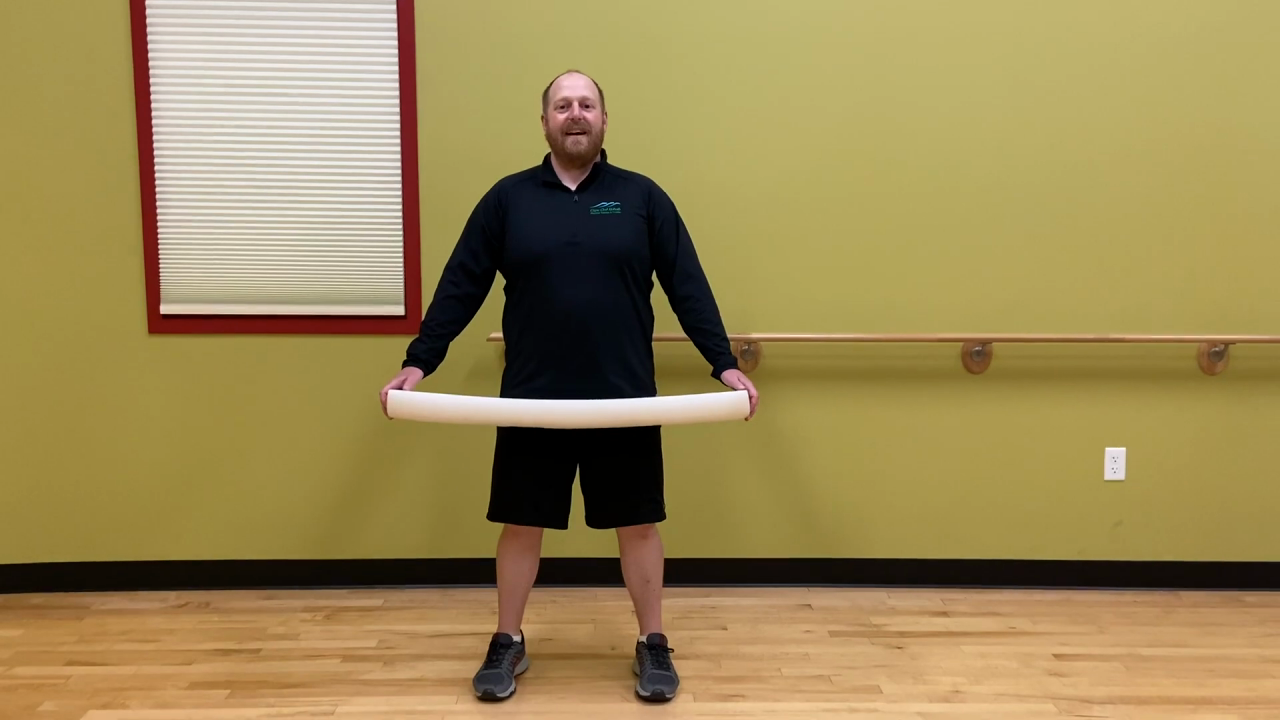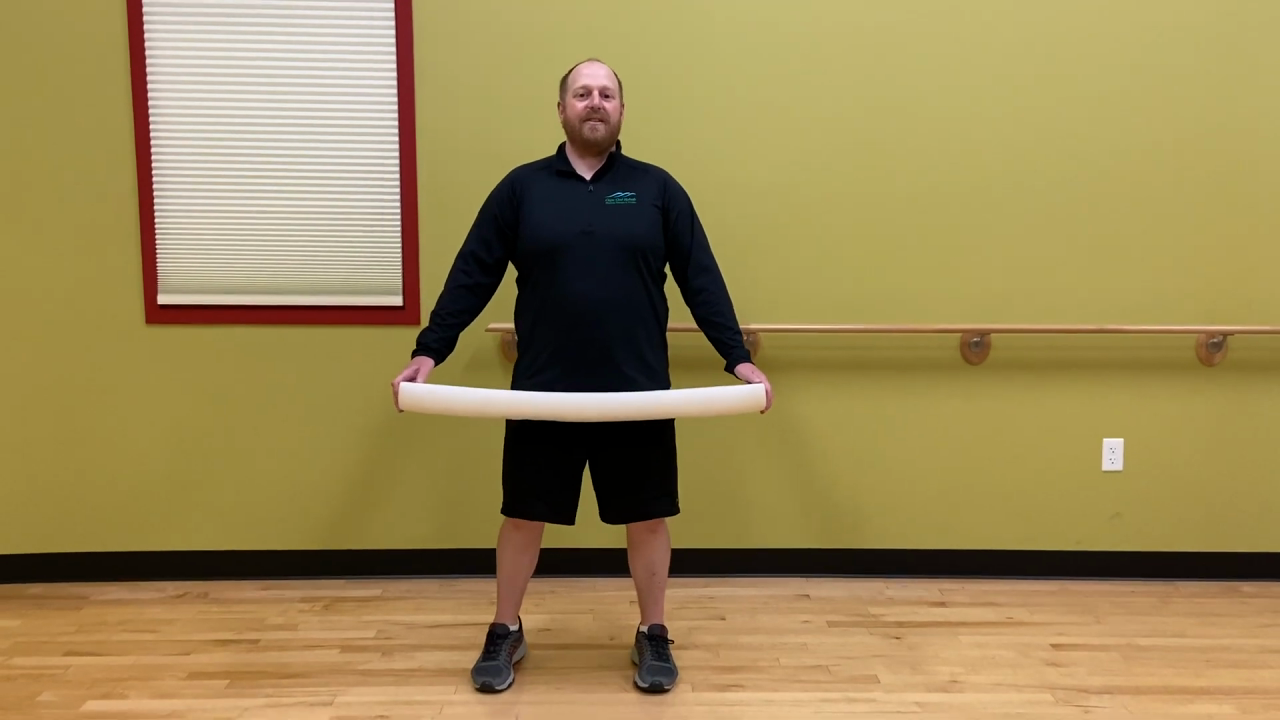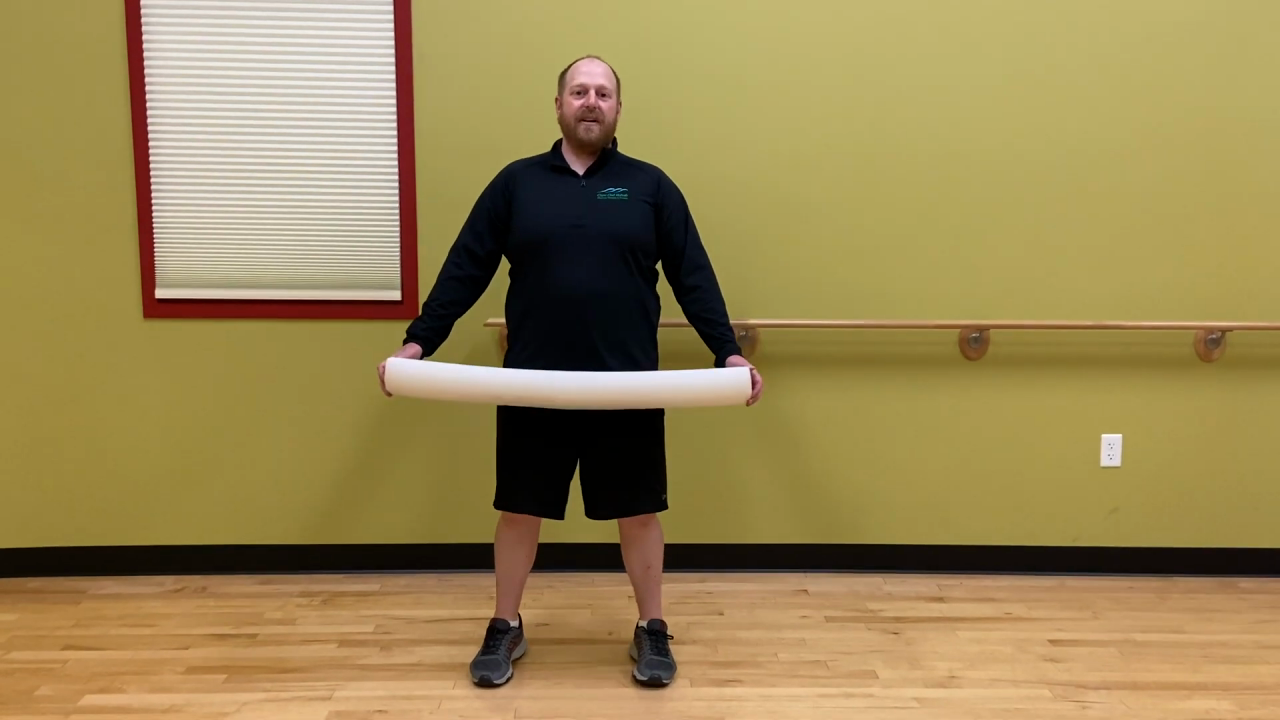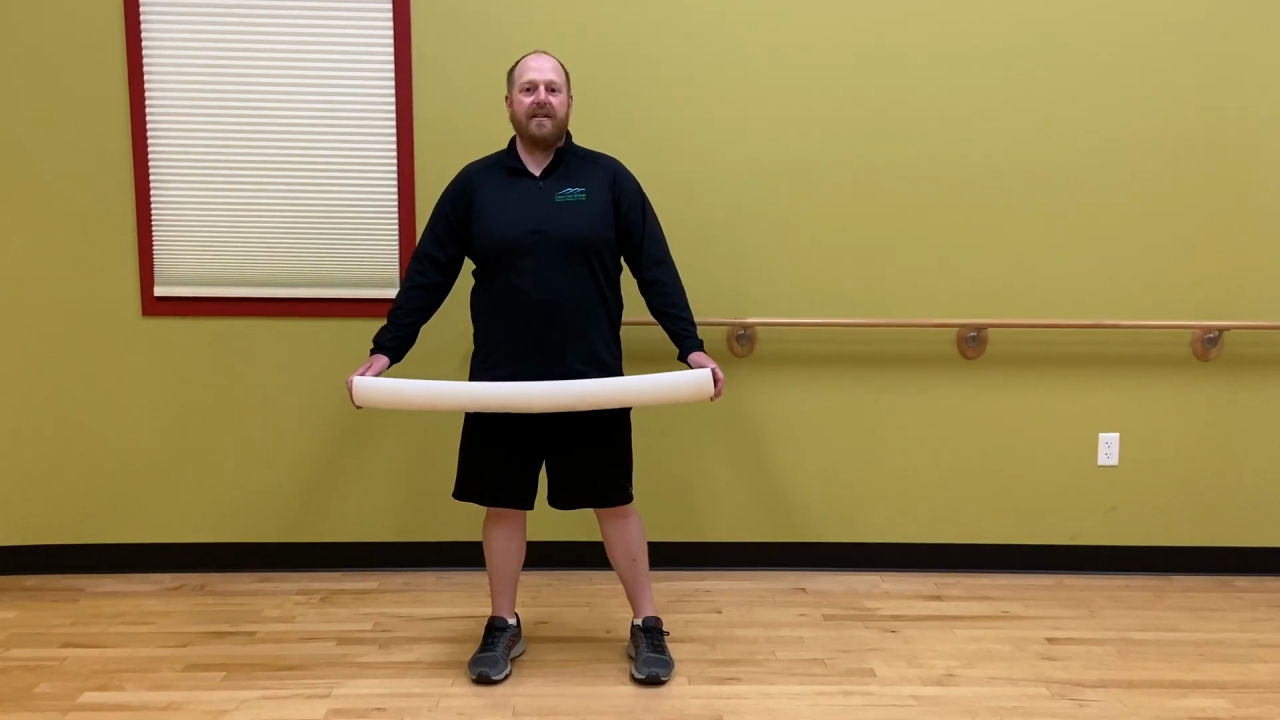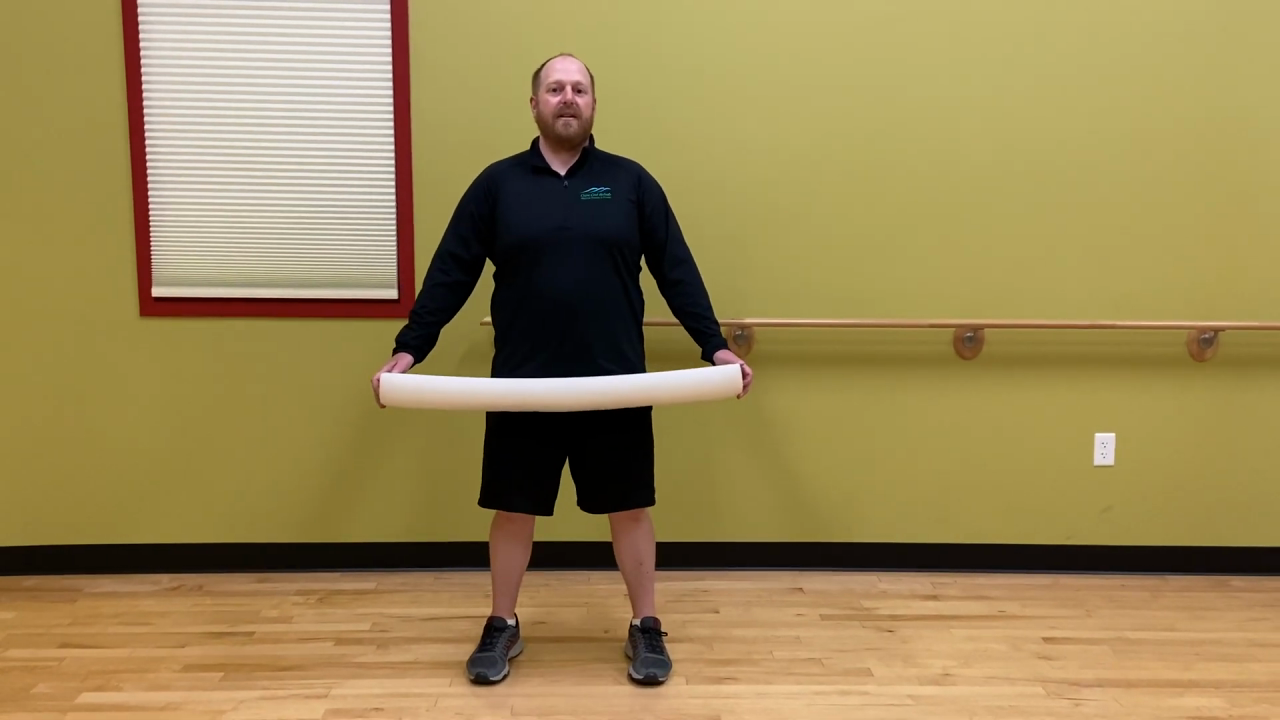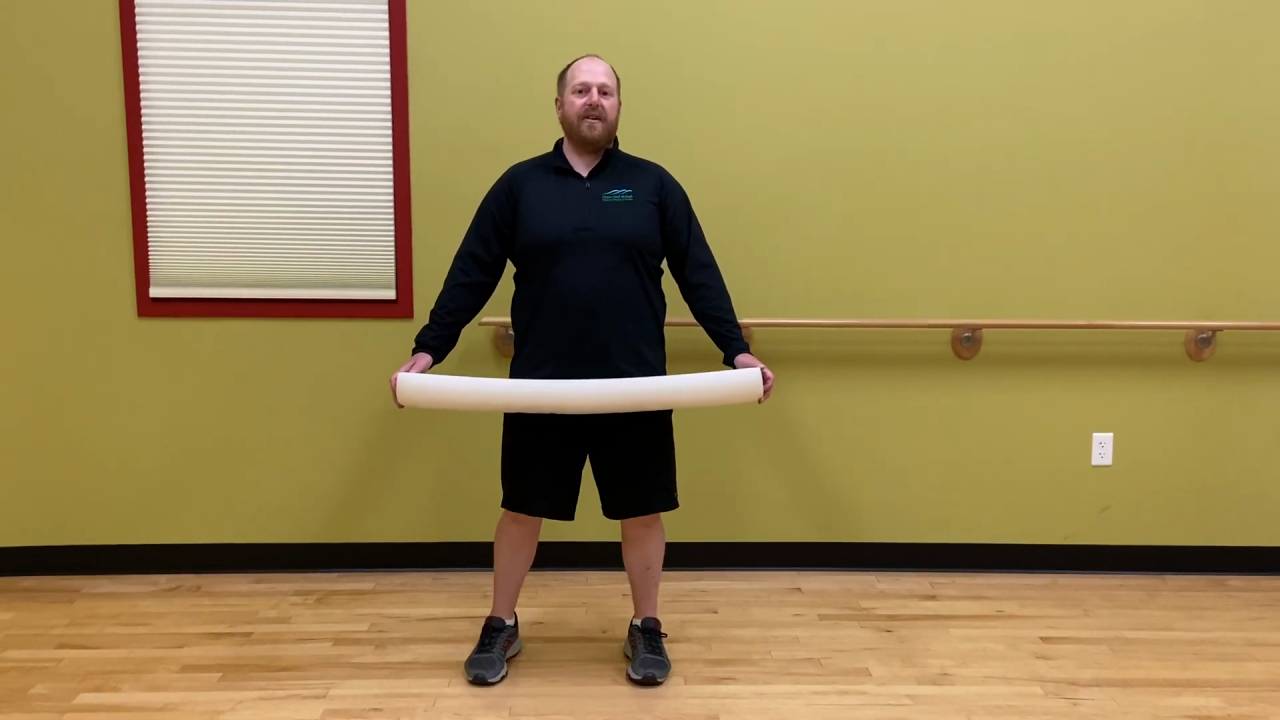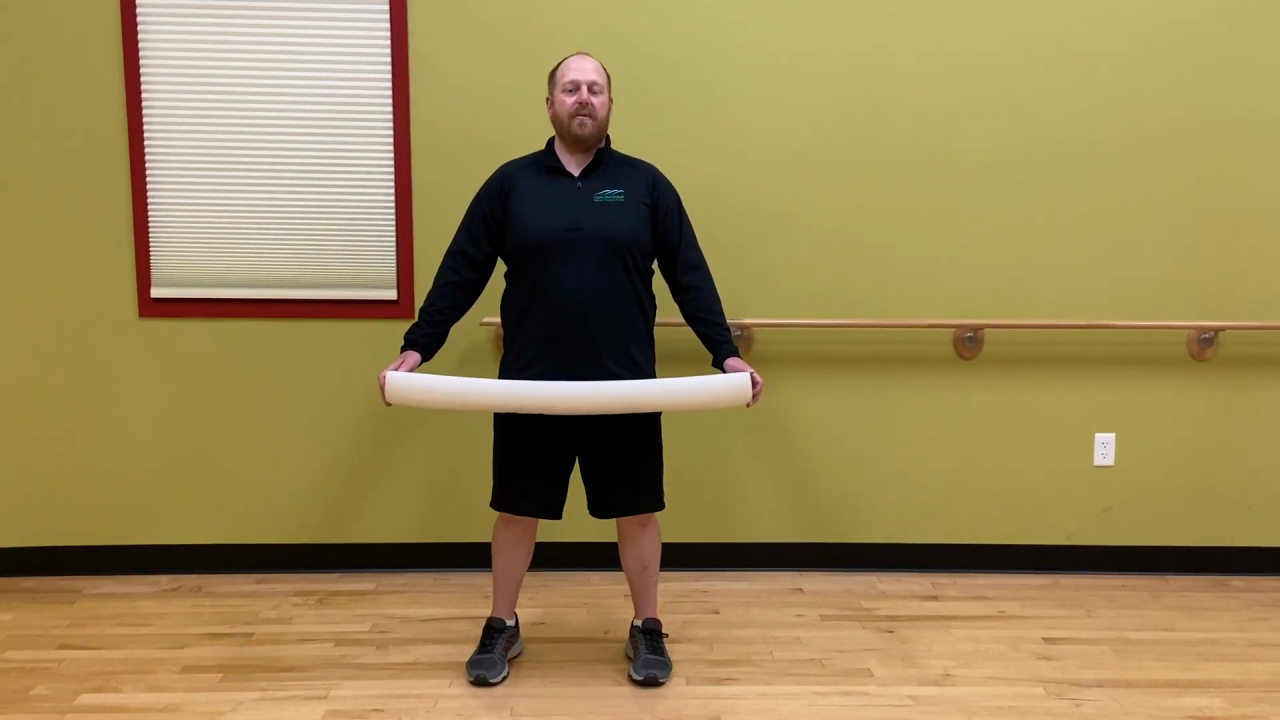
dt=0.7s
person 1, frame 1
left shoulder: (642, 197)
right shoulder: (506, 199)
left elbow: (687, 287)
right elbow: (460, 287)
left wrist: (723, 363)
right wrist: (418, 361)
left hip: (624, 400)
right hip: (531, 401)
left knee: (638, 524)
right knee: (520, 524)
left ankle: (653, 645)
right ankle: (507, 643)
person 1, frame 2
left shoulder: (657, 189)
right shoulder: (521, 188)
left elbow: (701, 280)
right elbow: (471, 277)
left wrist: (737, 358)
right wrist: (428, 350)
left hip: (638, 394)
right hip: (542, 394)
left knee: (646, 520)
right knee: (523, 518)
left ankle: (652, 635)
right ankle: (505, 633)
person 1, frame 3
left shoulder: (650, 186)
right shoulder: (517, 182)
left elbow: (693, 277)
right elbow: (465, 269)
left wrist: (728, 351)
right wrist: (419, 339)
left knee: (638, 513)
right knee: (519, 511)
left ankle: (651, 629)
right ankle: (505, 628)
person 1, frame 4
left shoulder: (608, 178)
right shoulder: (474, 184)
left elbow: (654, 269)
right elbow: (428, 275)
left wrist: (690, 346)
right wrist: (386, 349)
left hip: (594, 384)
right hip: (501, 385)
left knee: (615, 504)
right knee: (503, 507)
left ankle: (646, 626)
right ankle: (503, 626)
person 1, frame 5
left shoulder: (630, 181)
right shoulder: (497, 184)
left elbow: (676, 271)
right elbow: (450, 273)
left wrist: (713, 345)
right wrist: (409, 348)
left hip: (615, 383)
right hip: (523, 385)
left knee: (629, 508)
right knee: (513, 509)
left ankle: (646, 627)
right ankle: (502, 626)
person 1, frame 6
left shoulder: (653, 184)
right shoulder: (519, 185)
left elbow: (698, 274)
right elbow: (471, 274)
left wrist: (735, 350)
right wrist: (428, 348)
left hip: (634, 387)
right hip: (540, 388)
left knee: (642, 513)
right knee: (521, 511)
left ankle: (645, 628)
right ankle: (501, 626)
person 1, frame 7
left shoulder: (646, 184)
right shoulder: (511, 183)
left elbow: (689, 276)
right elbow: (461, 272)
left wrist: (726, 353)
right wrist: (417, 346)
left hip: (624, 387)
right hip: (530, 387)
left knee: (637, 513)
right knee: (517, 511)
left ankle: (646, 629)
right ankle: (501, 628)
